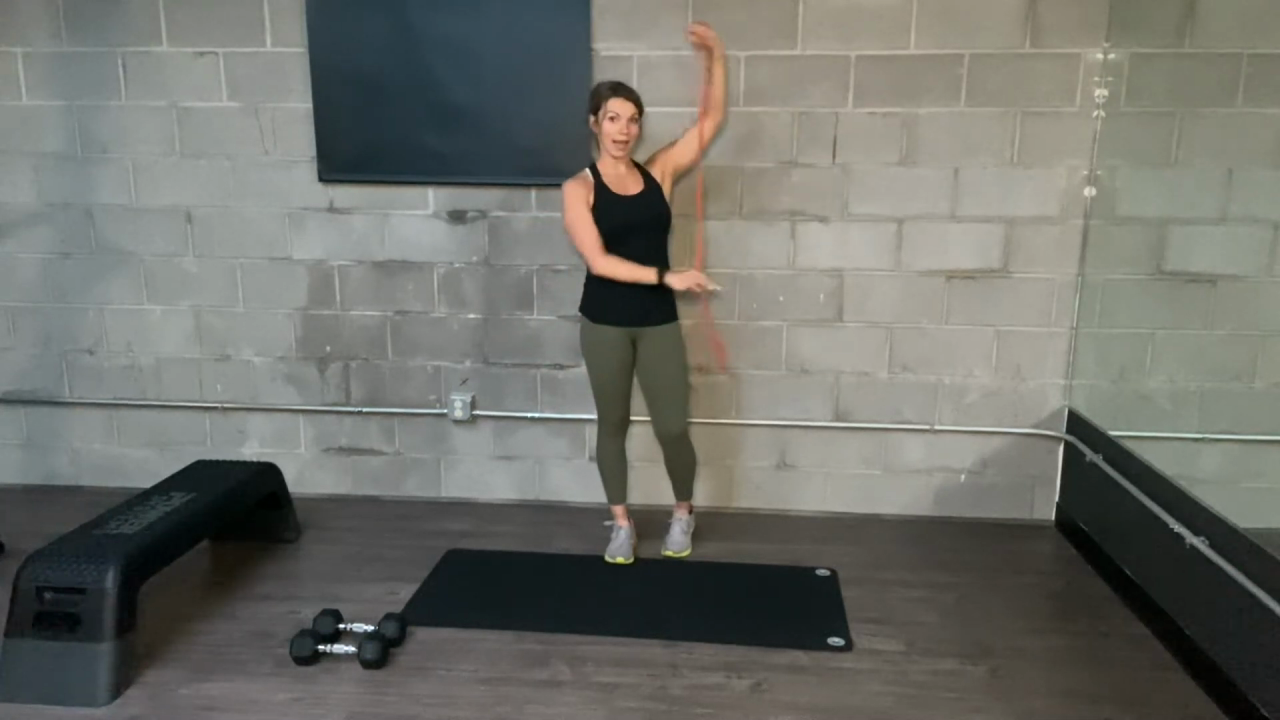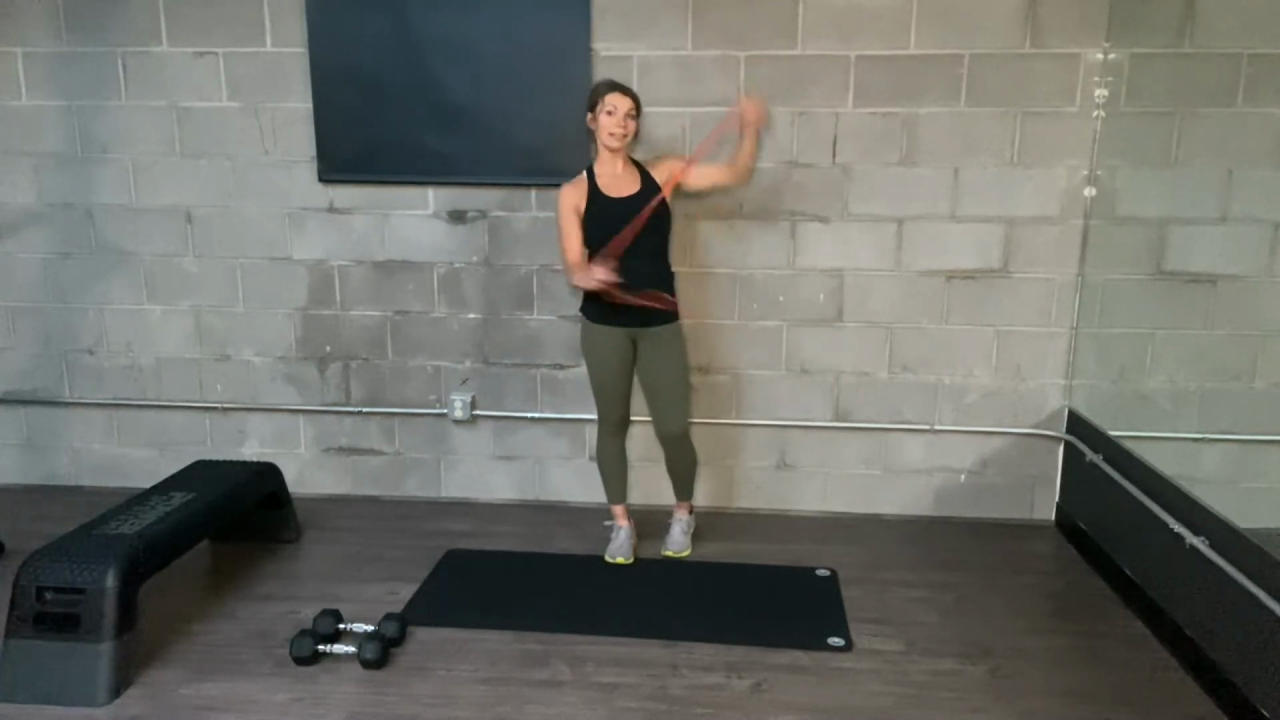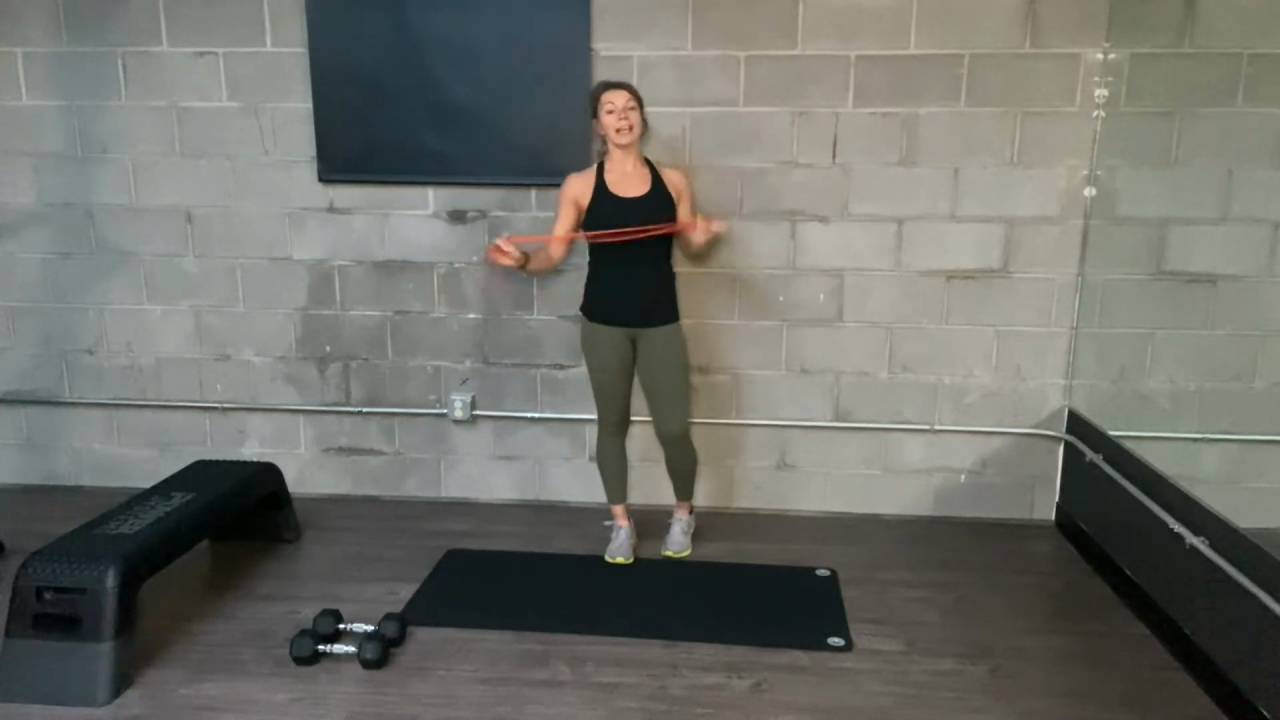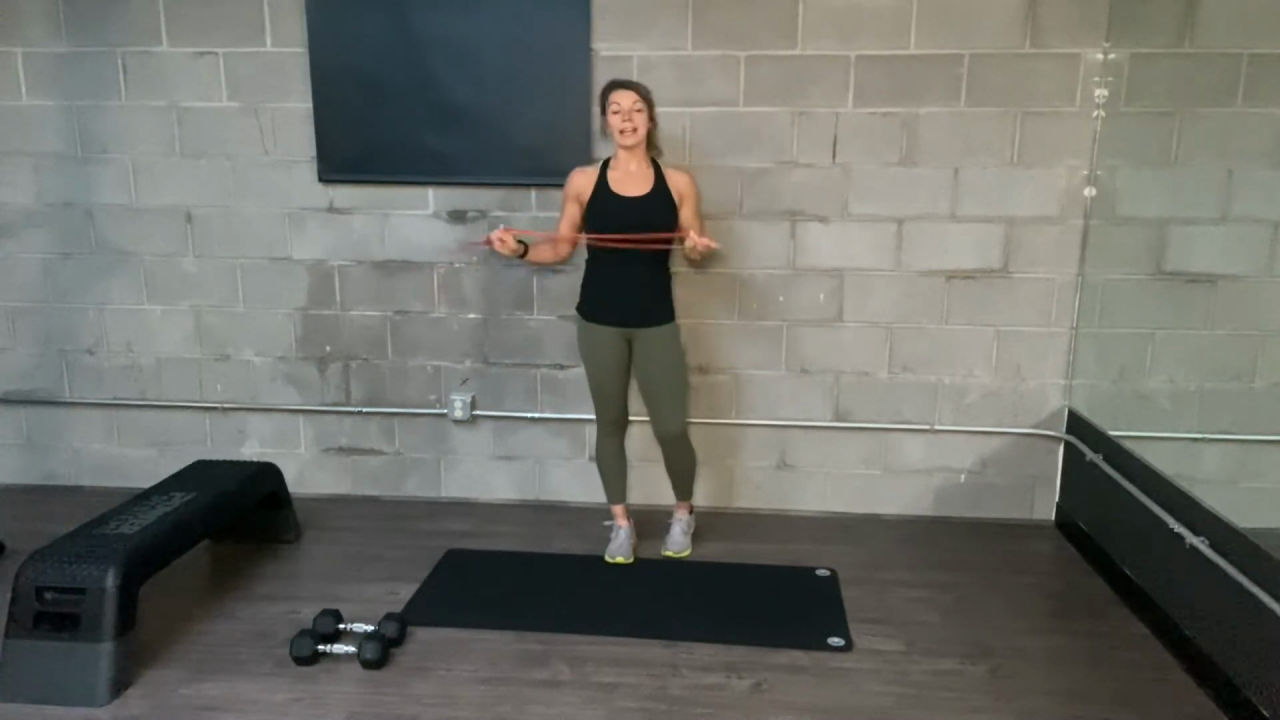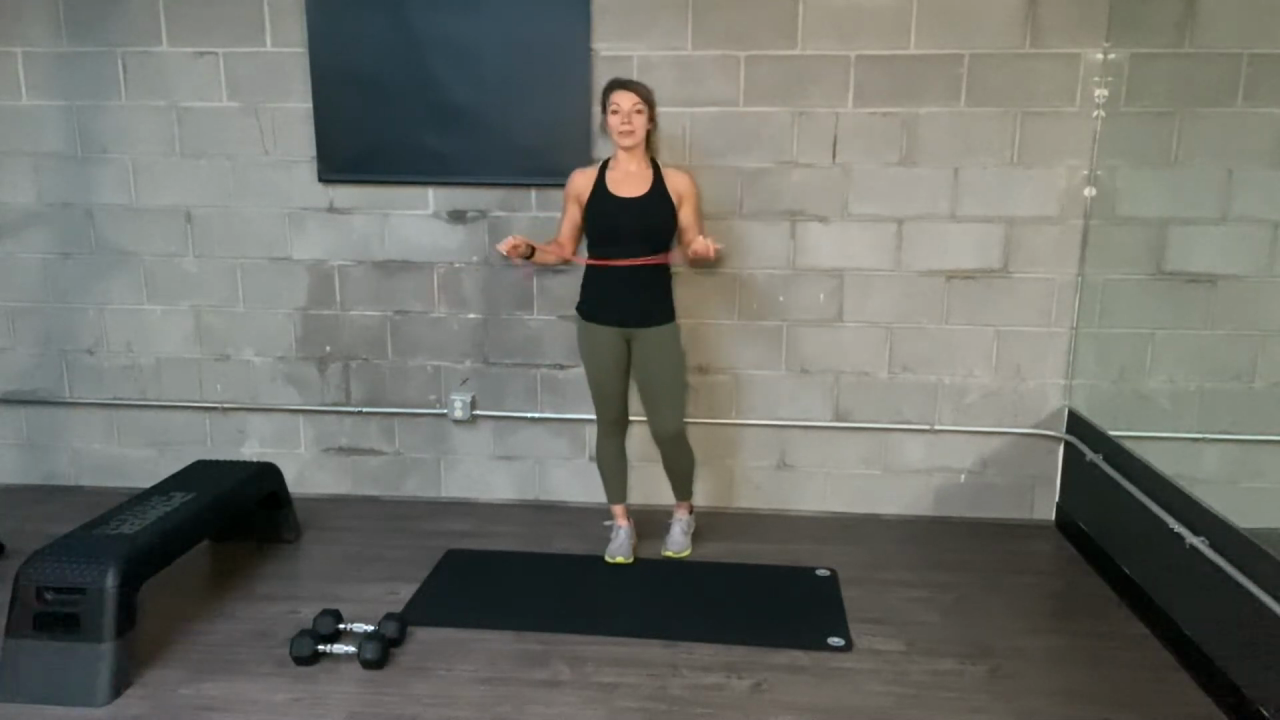
dt=0.2s
person 1, frame 1
left shoulder: (659, 172)
right shoulder: (579, 189)
left elbow: (712, 119)
right elbow: (595, 259)
left wrist: (714, 54)
right wrist: (666, 276)
left hip: (659, 321)
right hip: (605, 322)
left knee: (673, 428)
right knee: (613, 423)
left ankle: (683, 514)
right ankle: (621, 522)
person 1, frame 2
left shoulder: (658, 173)
right shoulder: (575, 193)
left elbow: (735, 174)
right elbow: (575, 266)
left wrist: (750, 132)
right wrist: (587, 274)
left hip: (659, 321)
right hip: (603, 322)
left knee: (673, 429)
right knee: (612, 423)
left ankle: (683, 513)
right ankle: (621, 523)
person 1, frame 3
left shoulder: (672, 181)
right shoulder: (580, 185)
left elbow: (692, 244)
right elbow: (554, 252)
left wrist: (700, 237)
right wrist: (520, 258)
left hip: (660, 321)
right hip: (603, 321)
left knee: (673, 428)
right knee: (612, 423)
left ankle: (683, 513)
right ankle: (621, 523)
person 1, frame 4
left shoulder: (677, 183)
right shoulder: (583, 181)
left elbow: (692, 244)
right elbow: (561, 248)
left wrist: (696, 247)
right wrist: (519, 249)
left hip: (656, 322)
right hip: (599, 320)
left knee: (671, 428)
right knee: (610, 424)
left ankle: (683, 513)
right ankle: (621, 522)
person 1, frame 5
left shoulder: (677, 183)
right shoulder: (583, 182)
left elbow: (692, 244)
right elbow: (565, 248)
left wrist: (701, 249)
right wrist: (529, 251)
left hip: (655, 322)
right hip: (599, 320)
left knee: (669, 428)
right knee: (611, 424)
left ankle: (683, 513)
right ankle: (621, 523)
